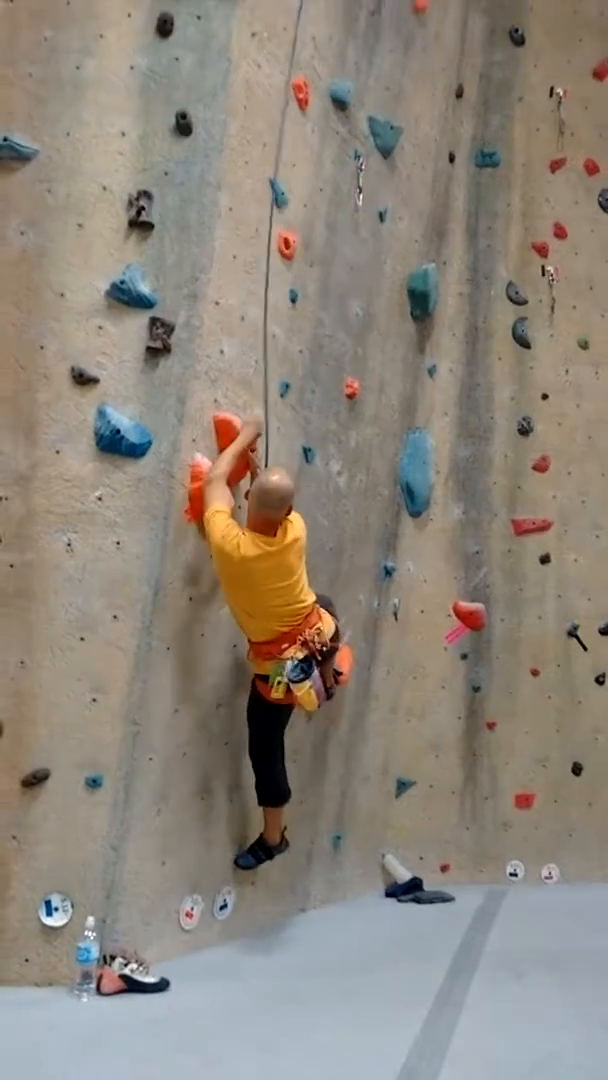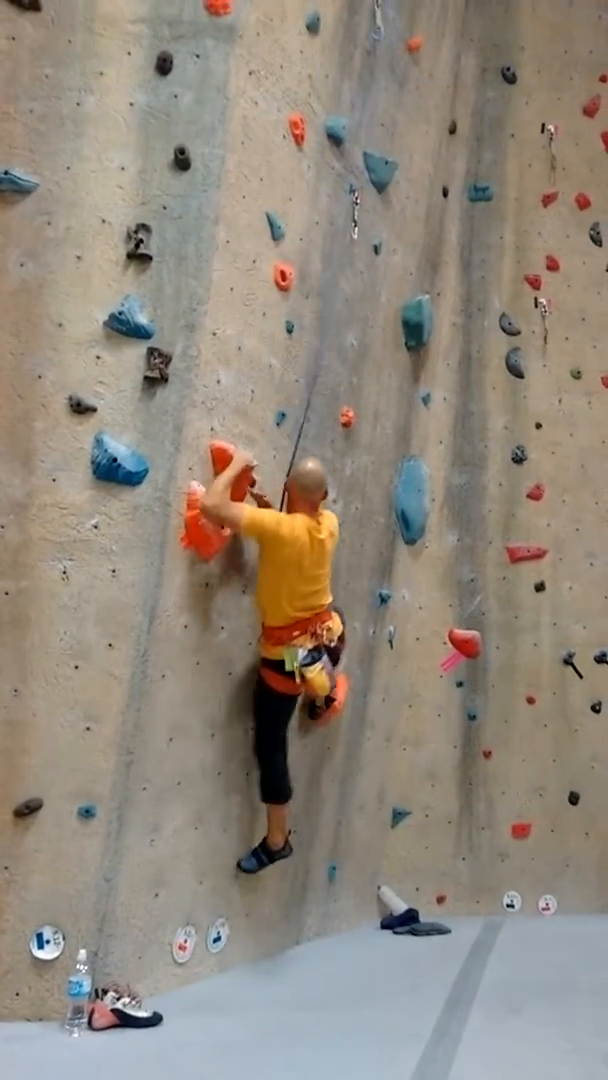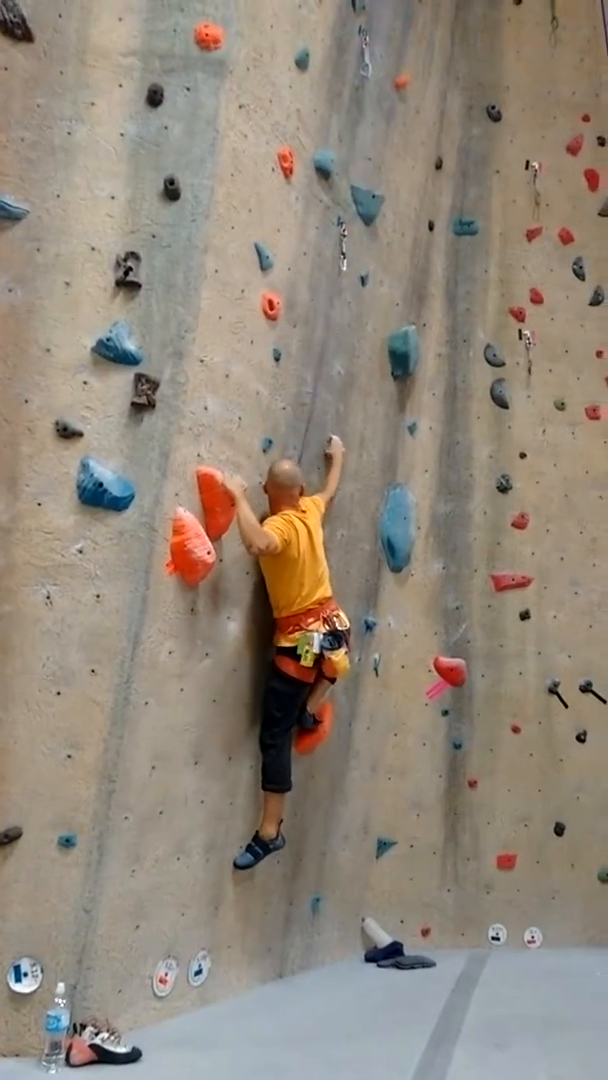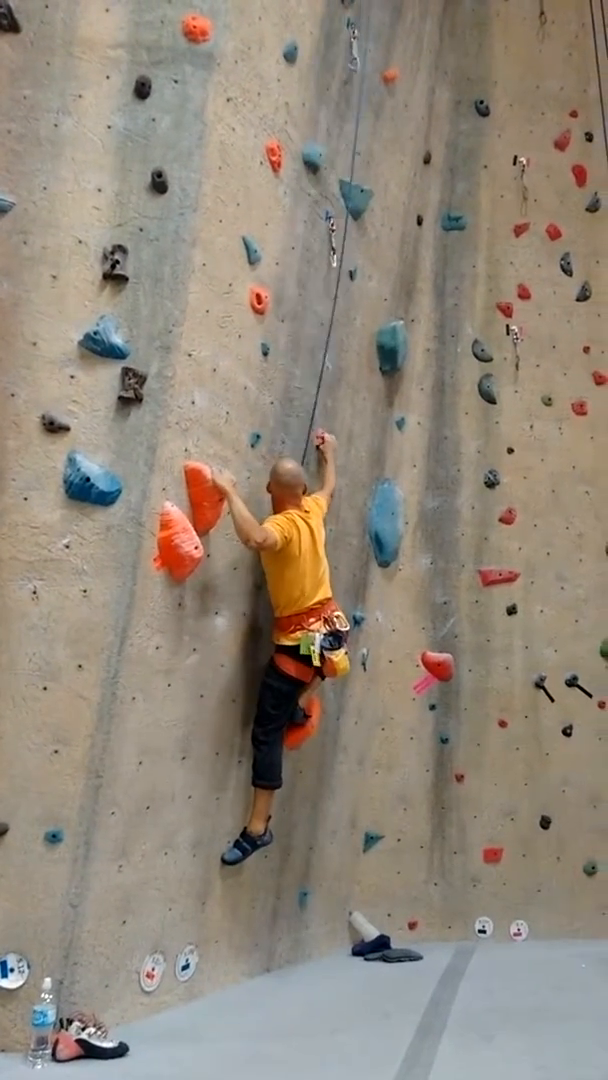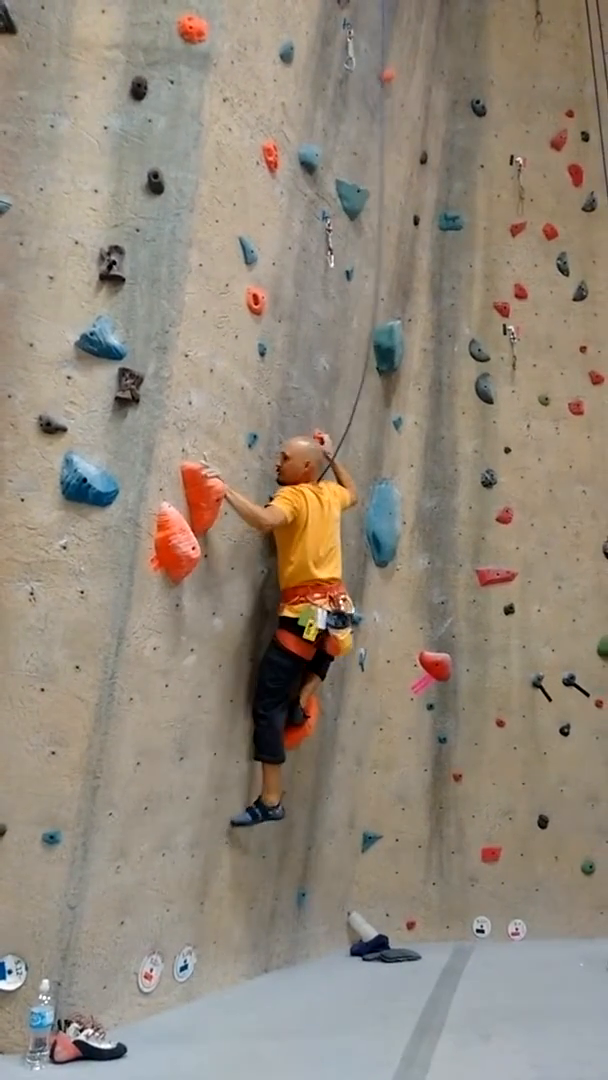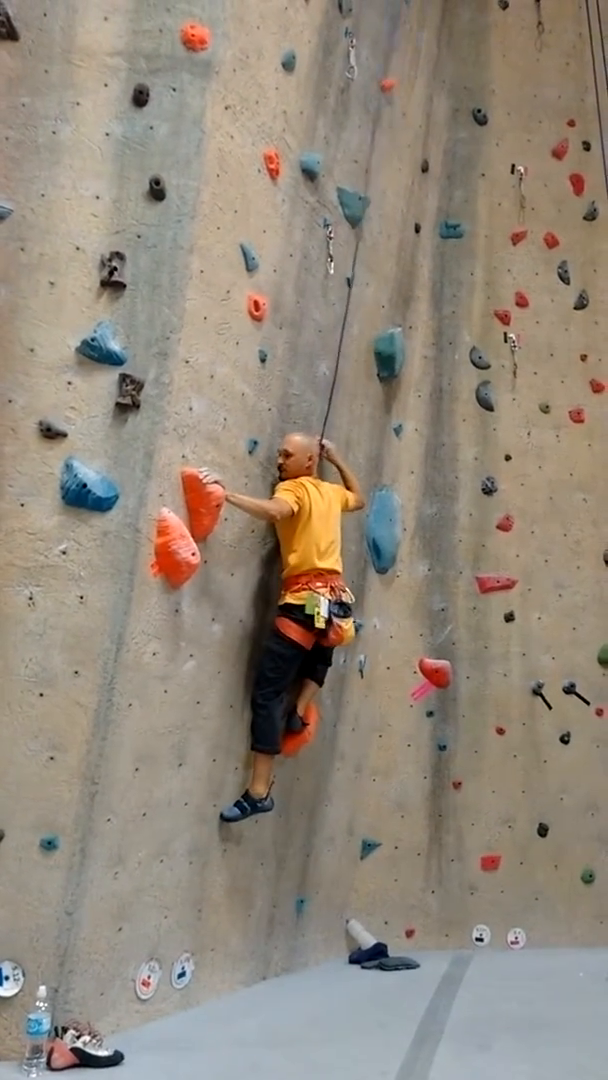
dt=0.7s
person 1, frame 1
left shoulder: (228, 544)
right shoulder: (295, 530)
left elbow: (216, 478)
left wrist: (244, 438)
right wrist: (260, 471)
left hip: (277, 661)
right hip: (319, 634)
left knee: (265, 750)
left ankle: (272, 838)
right ankle: (329, 678)
person 1, frame 2
left shoulder: (278, 526)
right shoulder: (328, 523)
left elbow: (211, 504)
left wrist: (237, 466)
right wrist: (270, 510)
left hip: (286, 649)
right hip: (327, 634)
left knee: (269, 745)
left ankle: (276, 841)
right ankle: (323, 697)
person 1, frame 3
left shoulder: (278, 526)
right shoulder: (311, 510)
left elbow: (257, 544)
right elbow: (331, 488)
left wrist: (239, 497)
right wrist: (337, 455)
left hip: (299, 638)
right hip: (332, 625)
left knee: (274, 734)
left ankle: (270, 831)
right ankle: (312, 709)
person 1, frame 4
left shoulder: (282, 526)
right shoulder: (313, 510)
left elbow: (254, 539)
right elbow: (329, 486)
left wrist: (230, 492)
right wrist: (328, 453)
left hip: (299, 636)
right hip: (330, 626)
left knee: (267, 731)
left ankle: (258, 828)
right ankle: (302, 705)
person 1, frame 5
left shoulder: (293, 496)
right shoulder: (331, 493)
left elbow: (264, 519)
right elbow: (353, 492)
left wrist: (225, 491)
right wrist: (332, 458)
left hip: (304, 611)
right hip: (336, 606)
left knee: (267, 704)
right knee: (322, 654)
left ankle: (270, 800)
right ankle: (301, 703)
person 1, frame 6
left shoulder: (294, 488)
right shoulder: (330, 491)
left elbow: (273, 511)
right elbow: (359, 498)
left wrist: (228, 495)
right wrist: (337, 460)
left hip: (305, 600)
right hip: (335, 598)
left knee: (267, 693)
right knee: (318, 657)
left ankle: (259, 792)
right ankle: (299, 711)
